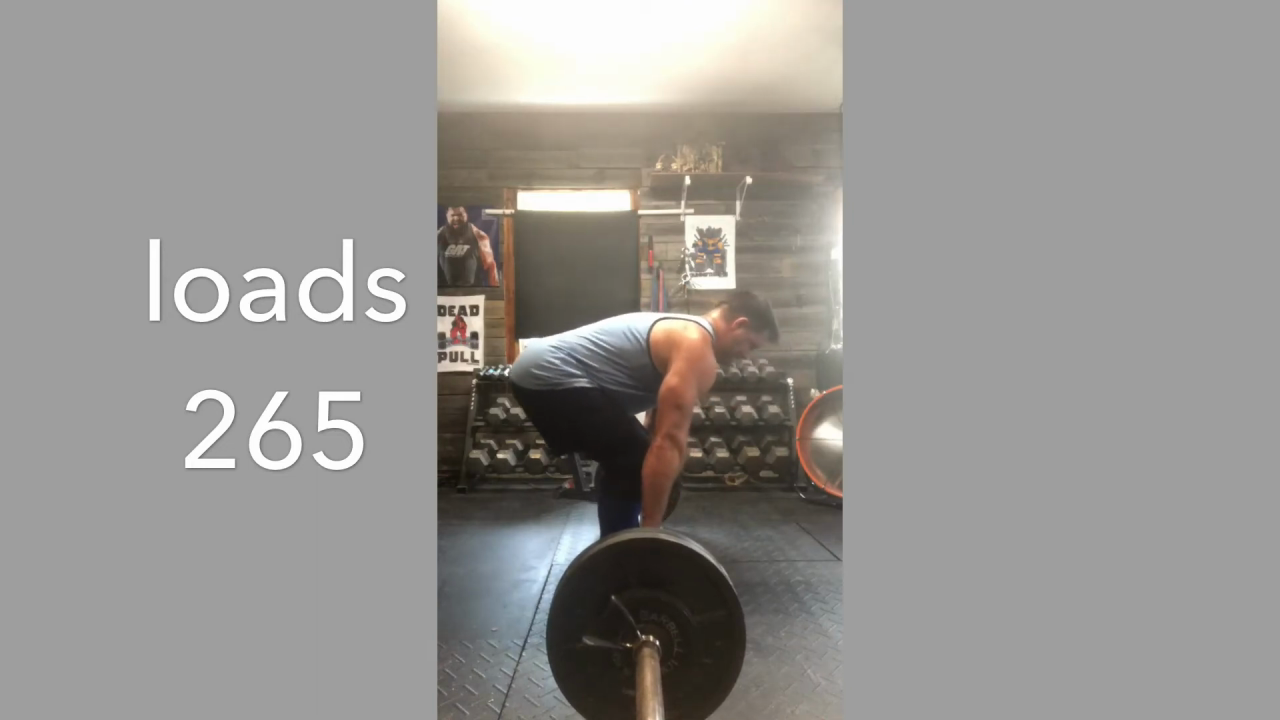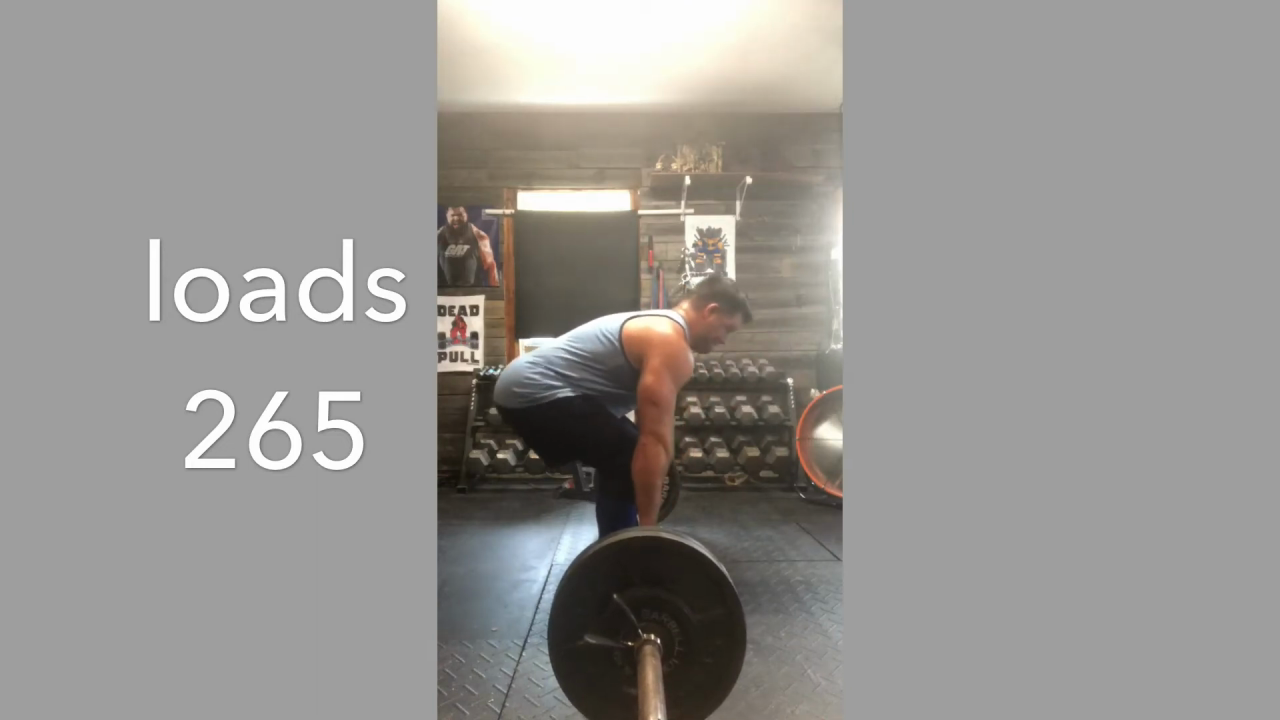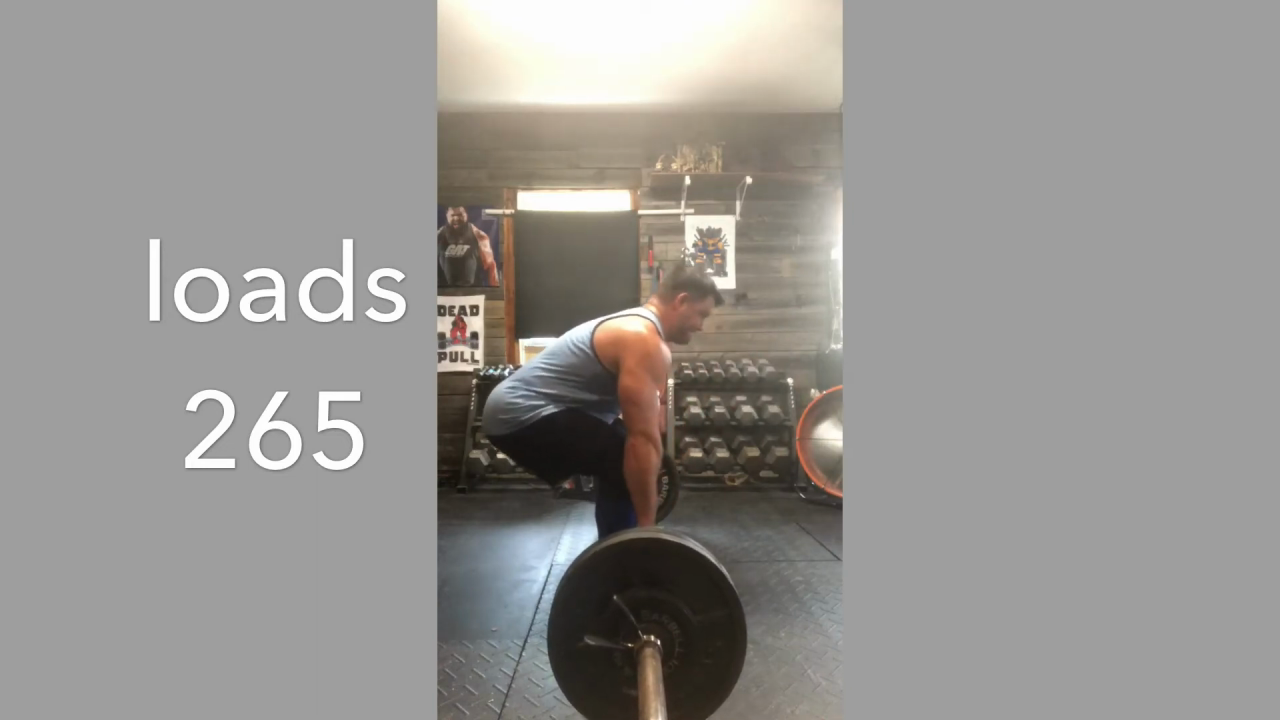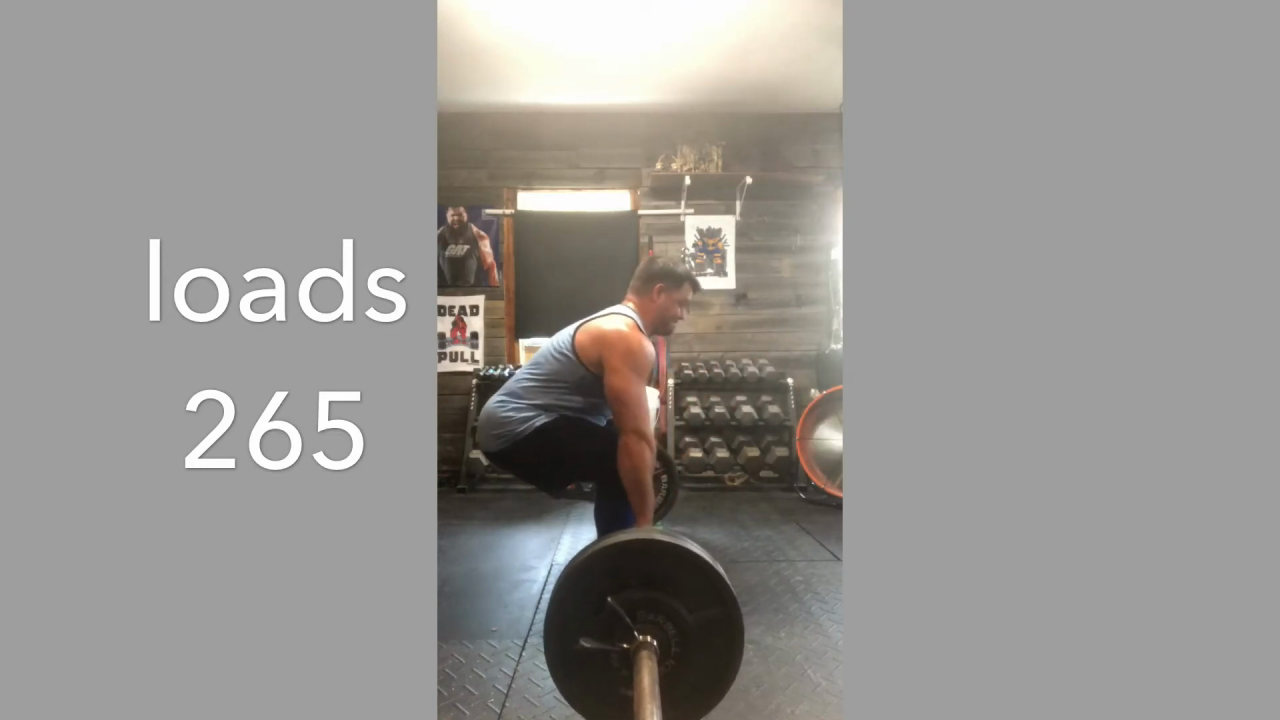
dt=0.4s
person 1, frame 1
left shoulder: (684, 332)
right shoulder: (697, 348)
left elbow: (661, 431)
right elbow: (669, 442)
right wrist: (650, 529)
left hip: (538, 368)
right hip: (549, 375)
left knee: (626, 459)
right knee: (633, 463)
person 1, frame 2
left shoulder: (660, 328)
right shoulder: (671, 343)
left elbow: (648, 432)
right elbow: (655, 439)
right wrist: (648, 526)
left hip: (527, 385)
right hip: (533, 392)
left knee: (623, 458)
right knee: (628, 464)
person 1, frame 3
left shoulder: (636, 326)
right shoulder: (645, 342)
left elbow: (638, 430)
right elbow: (644, 438)
right wrist: (647, 525)
left hip: (519, 407)
right hip: (520, 415)
left knee: (621, 462)
right knee: (624, 465)
person 1, frame 4
left shoulder: (618, 326)
right shoulder: (627, 338)
left elbow: (628, 430)
right elbow: (636, 436)
right wrist: (644, 524)
left hip: (515, 420)
right hip: (515, 429)
left knee: (617, 464)
right knee: (623, 468)
